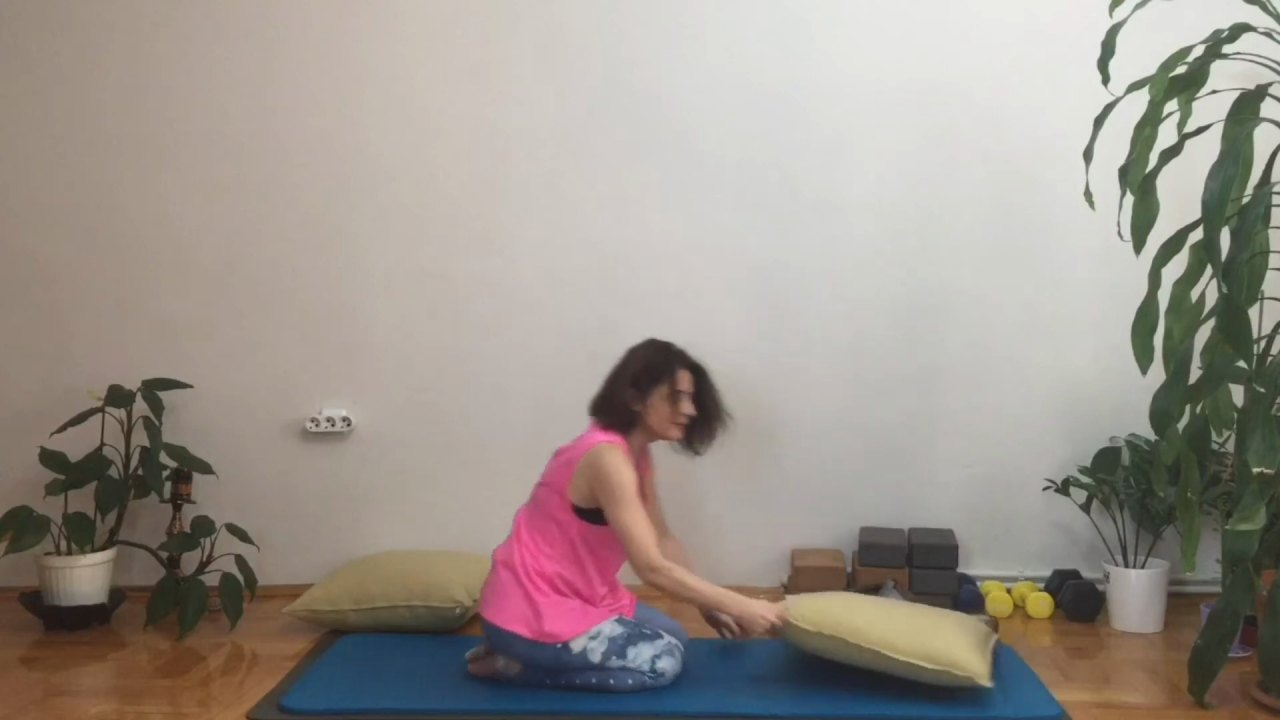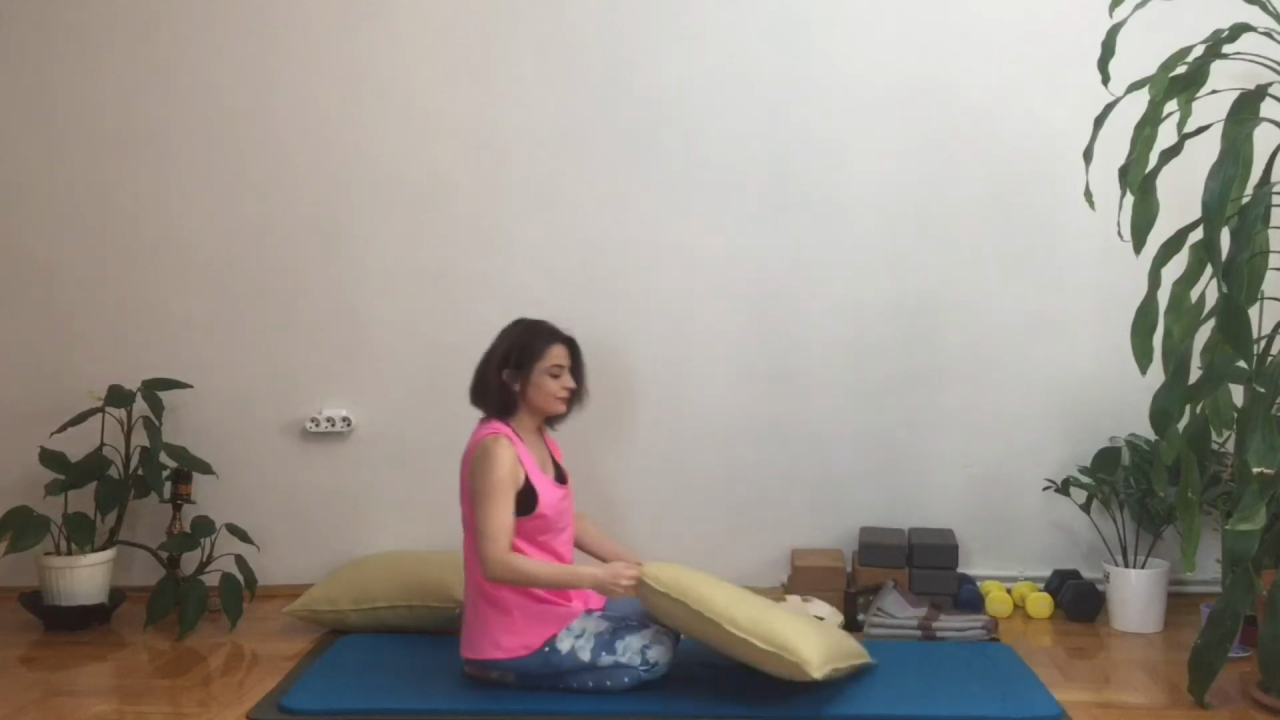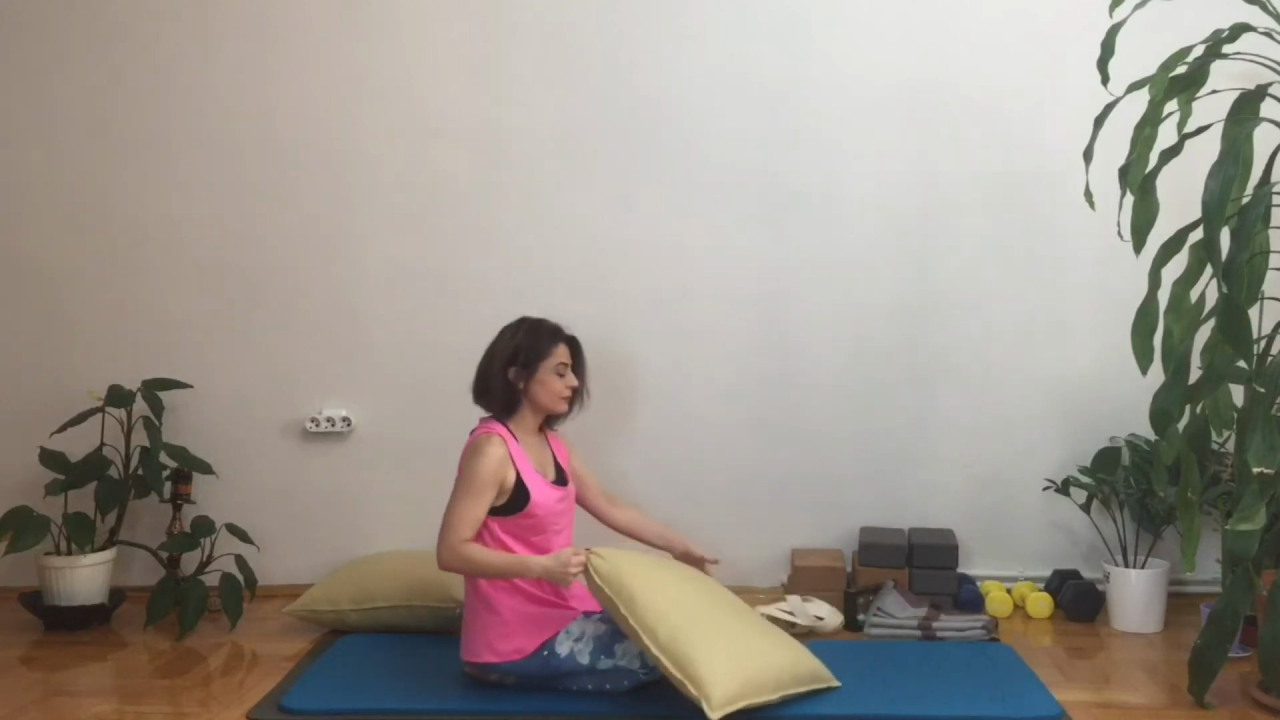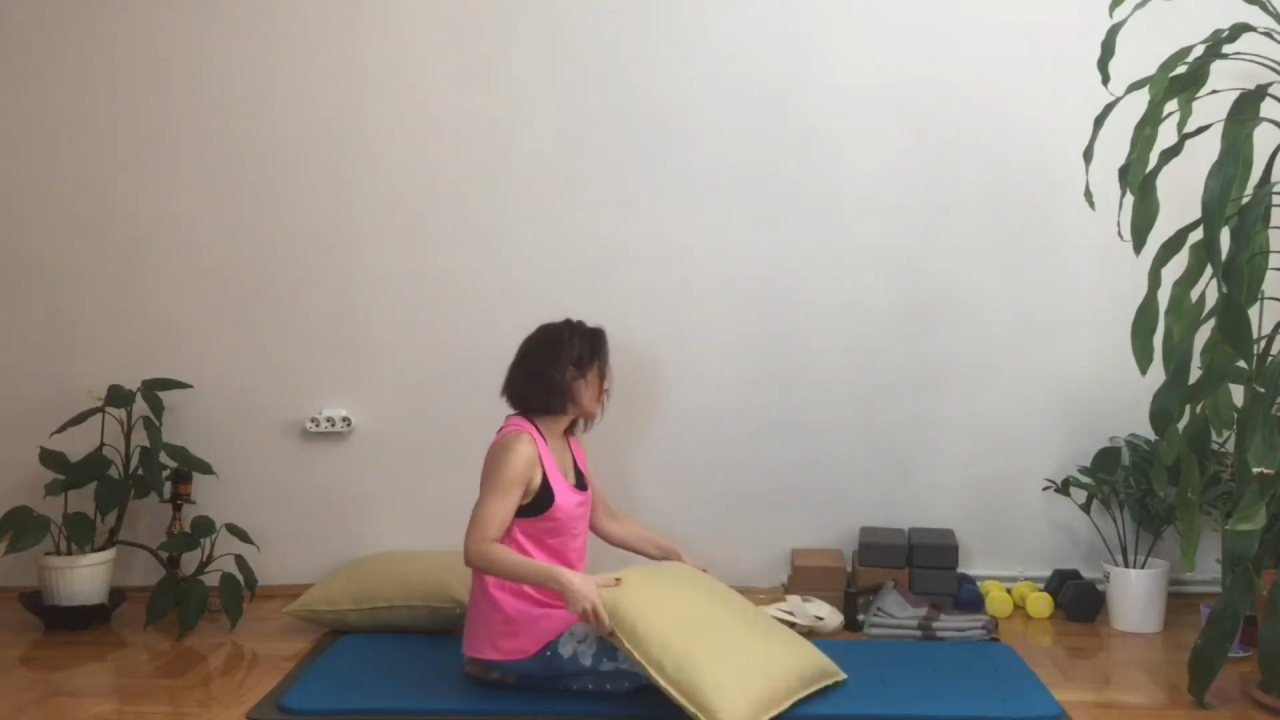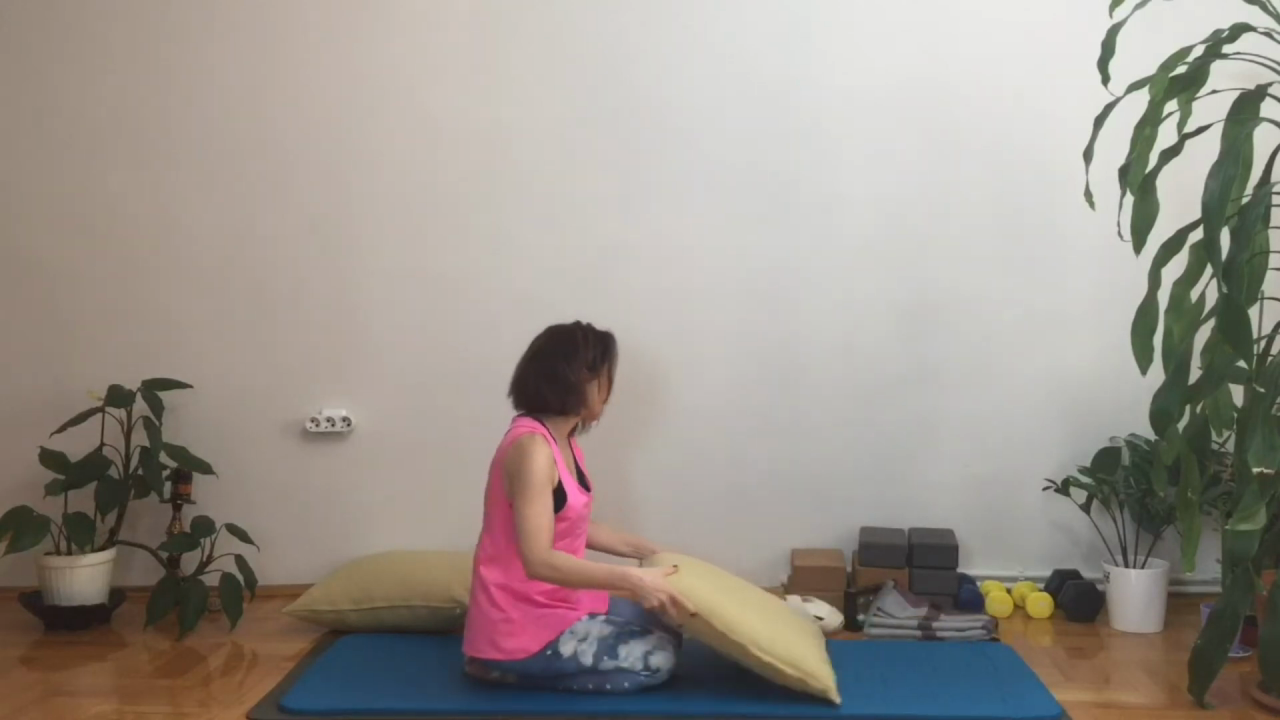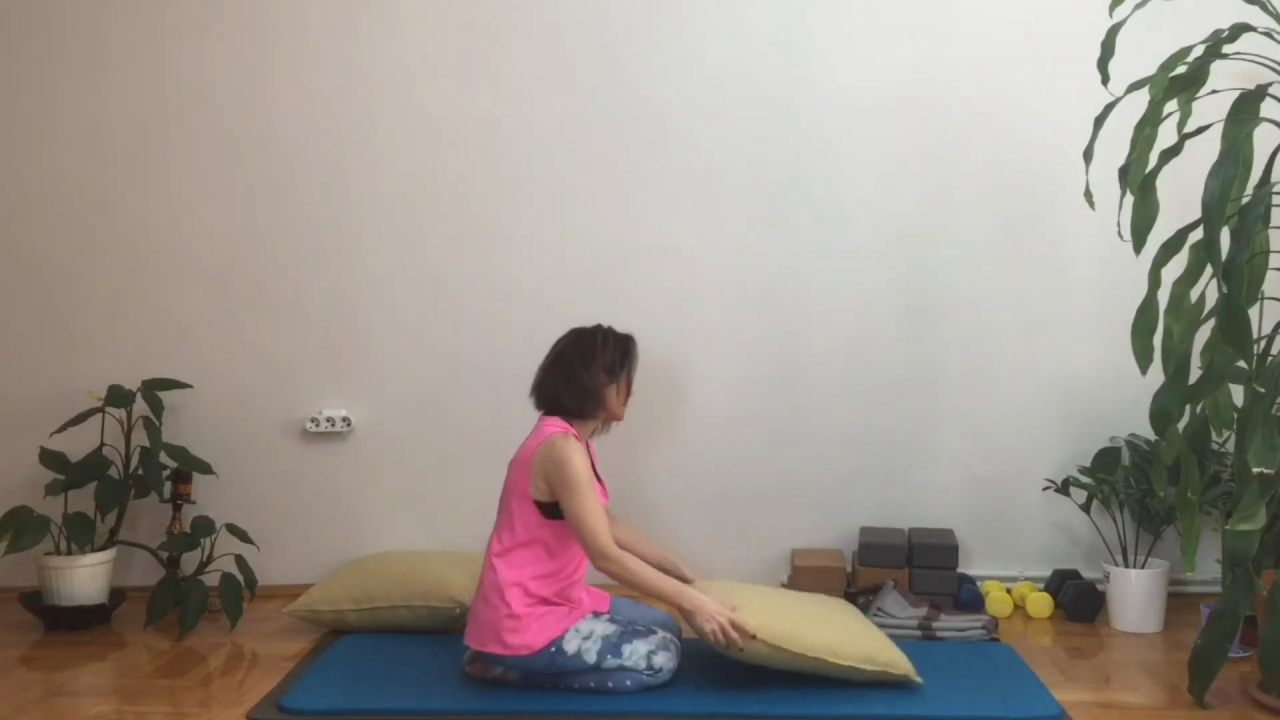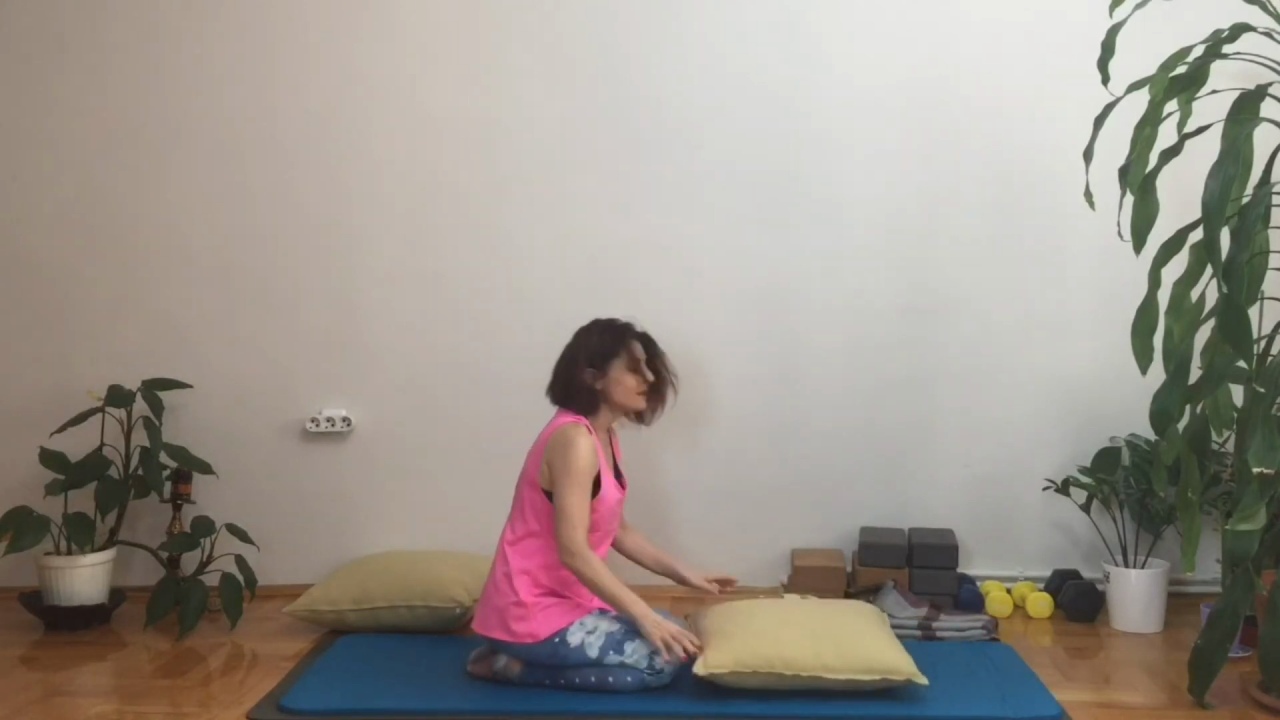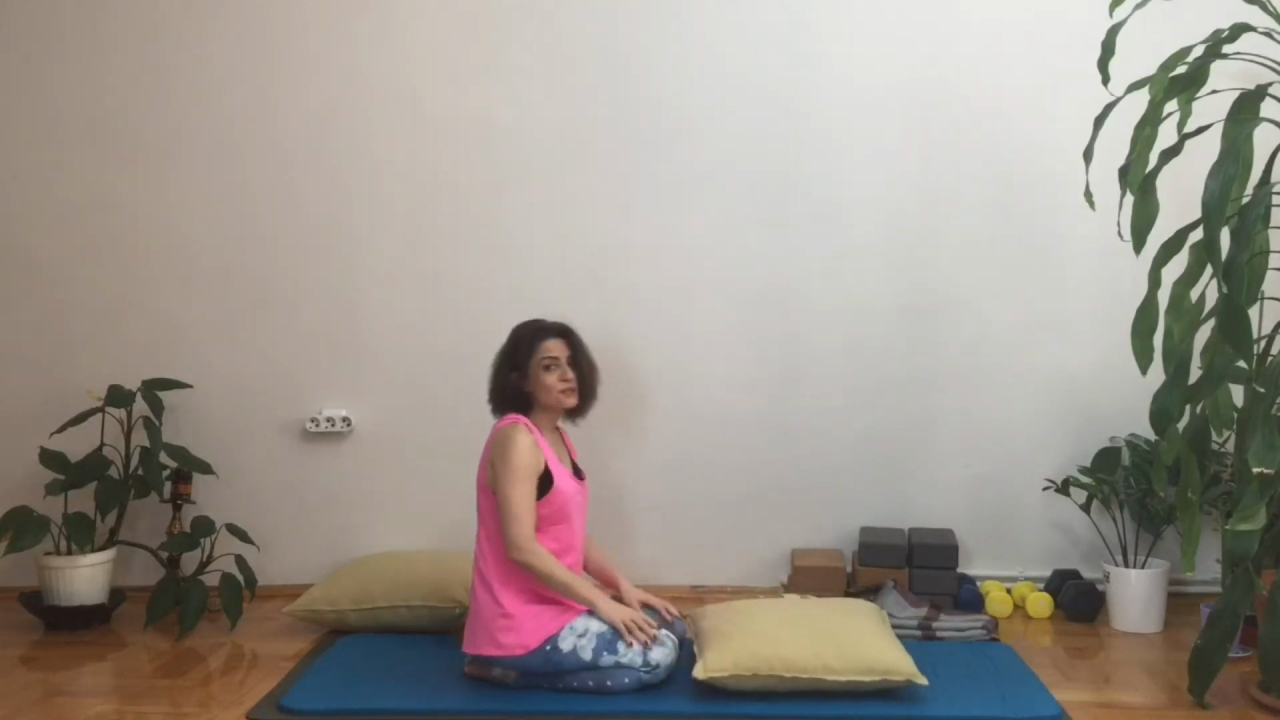
dt=0.4s
person 1, frame 1
left shoulder: (635, 453)
right shoulder: (607, 459)
left elbow: (660, 535)
right elbow: (652, 568)
left wrist: (709, 605)
right wrist: (743, 607)
right hip: (531, 614)
left knee: (671, 637)
right knee: (662, 661)
left ankle: (532, 653)
right ankle: (517, 663)
person 1, frame 2
left shoulder: (539, 439)
right shoulder: (496, 449)
left elbow: (569, 522)
right elbow: (496, 563)
left wrist: (634, 565)
right wrist: (596, 578)
left hip: (553, 602)
right hip: (513, 629)
left knee: (659, 622)
right knee: (653, 652)
left ankle: (545, 657)
right ankle: (509, 668)
person 1, frame 3
left shoulder: (550, 442)
right shoulder: (491, 449)
left elbow: (609, 507)
right elbow: (452, 552)
left wrist: (681, 548)
right wrist: (541, 566)
left hip: (555, 605)
right hip: (513, 631)
right knee: (651, 656)
left ankle: (542, 666)
right ankle: (512, 671)
person 1, frame 4
left shoulder: (568, 444)
right shoulder: (518, 446)
left elbow: (607, 520)
right elbow: (479, 549)
left wrist: (673, 554)
right wrist: (562, 580)
left hip: (556, 609)
right hip: (516, 630)
left ankle: (544, 664)
right ankle: (513, 670)
person 1, frame 5
left shoulder: (563, 441)
right shoulder: (531, 447)
right elbow: (538, 560)
left wrist: (645, 551)
right wrist: (632, 579)
left hip: (556, 603)
right hip: (518, 628)
left knee: (660, 628)
right knee: (655, 657)
left ankle: (533, 664)
right ankle: (510, 668)
person 1, frame 6
left shoulder: (569, 439)
right shoulder: (562, 448)
left elbow: (607, 526)
right elbow: (605, 555)
left wrist: (682, 573)
right wrist: (693, 603)
left hip: (554, 601)
right hip: (524, 621)
left knee: (664, 630)
right knee: (659, 657)
left ankle: (522, 659)
right ankle: (511, 664)
person 1, frame 7
left shoulder: (604, 436)
right shoulder: (574, 438)
left elbow: (618, 530)
right elbow: (574, 551)
left wrist: (684, 573)
right wrist: (646, 618)
left hip: (567, 596)
right hip: (531, 610)
left knee: (672, 636)
right knee: (659, 659)
left ankle: (525, 655)
right ankle: (513, 664)
person 1, frame 8
left shoulder: (556, 437)
right shoulder: (516, 437)
right elbow: (521, 547)
left wrist: (622, 585)
right wrist: (602, 602)
left hip: (554, 602)
right hip: (518, 621)
left knee: (669, 627)
right knee: (656, 655)
left ankle: (531, 658)
right ankle: (510, 667)
